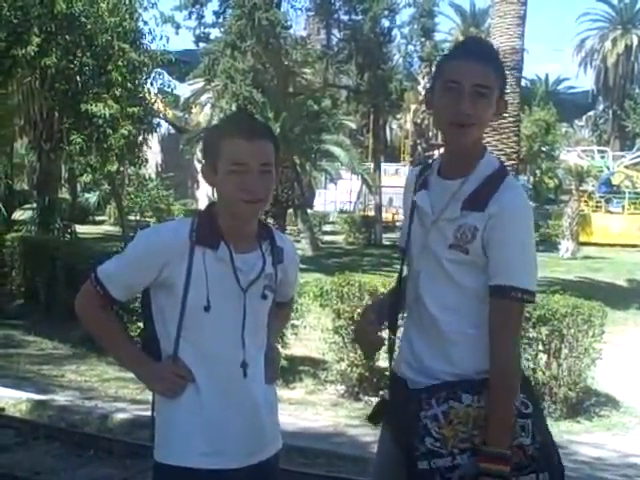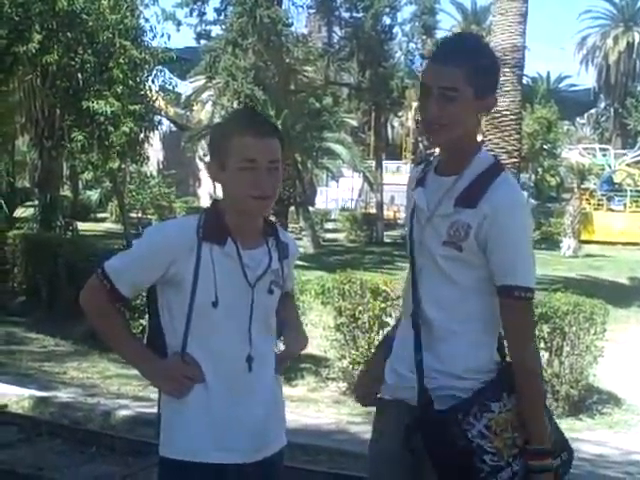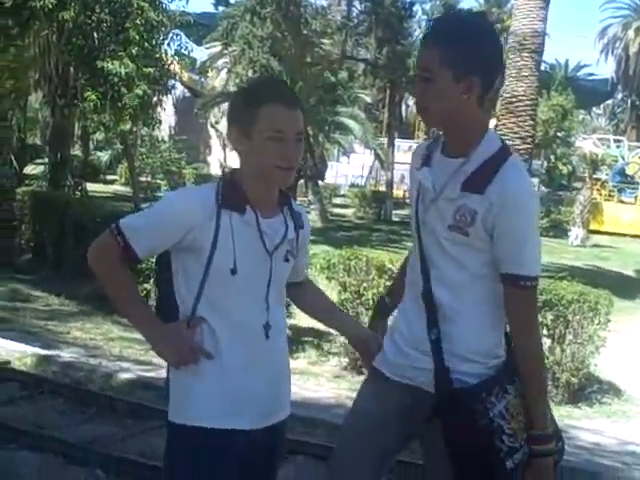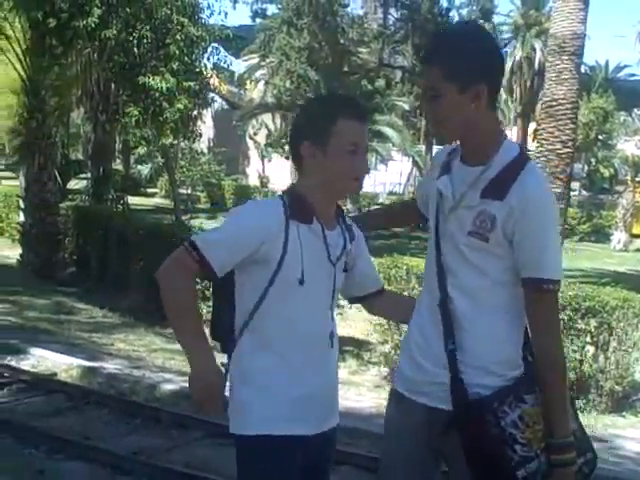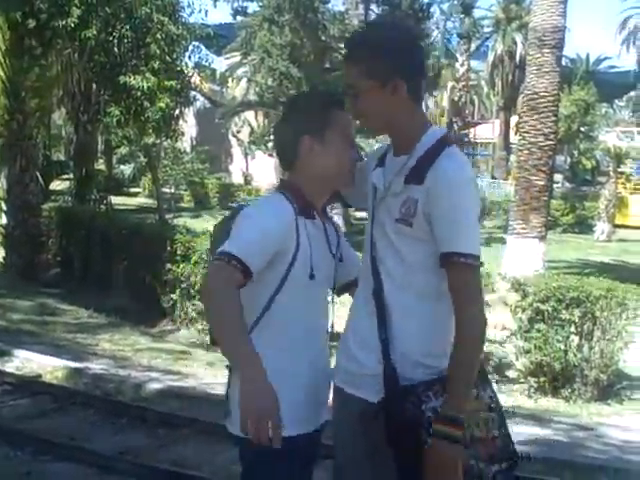
dt=0.3s
person 1, frame 1
left shoulder: (506, 201)
right shoulder: (417, 182)
left elbow: (505, 339)
right wrist: (382, 309)
left hip: (474, 403)
right hip: (411, 392)
person 1, frame 2
left shoulder: (501, 200)
right shoulder: (419, 182)
left elbow: (520, 335)
right wrist: (379, 357)
left hip: (462, 405)
right hip: (400, 393)
person 1, frame 3
left shoulder: (509, 186)
right shoulder: (423, 158)
left elbow: (523, 320)
left wrist: (539, 434)
left hip: (464, 386)
right hip: (397, 368)
person 1, frame 4
left shoulder: (526, 190)
right shoulder: (442, 166)
left elbow: (545, 327)
left wrist: (561, 443)
right wrist: (352, 222)
left hip: (485, 400)
right hip: (414, 385)
person 1, frame 5
left shoulder: (446, 172)
right shoulder: (379, 165)
left elbow: (470, 307)
left wrist: (451, 424)
left hip: (415, 389)
right hip: (356, 380)
person 2, frame 1
left shoulder: (282, 252)
right shoulder: (165, 243)
right elbow: (90, 303)
left wrist: (270, 343)
right wrist: (145, 368)
left hip: (261, 444)
person 2, frame 2
left shoulder: (284, 248)
right shoulder: (174, 241)
right elbow: (94, 297)
left wrist: (294, 337)
right wrist: (150, 365)
left hip: (266, 438)
right hip: (194, 447)
person 2, frame 3
left shoulder: (295, 221)
right shoulder: (194, 207)
right elbow: (103, 255)
left wrist: (353, 330)
right wrist: (155, 331)
left hip: (270, 408)
right hip: (207, 414)
person 2, frame 4
left shoulder: (348, 234)
right shoulder: (262, 219)
left elbow: (377, 300)
right elbow: (174, 273)
right wrist: (202, 361)
left hip: (320, 415)
right hip: (267, 419)
person 2, frame 5
left shoulder: (324, 226)
right shoulder: (270, 216)
left elbow: (356, 284)
right elbow: (217, 285)
right wrist: (252, 378)
left hip: (307, 408)
right hip: (271, 411)
